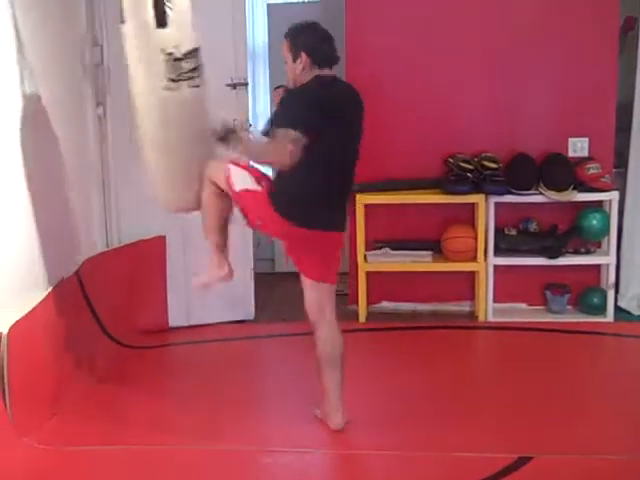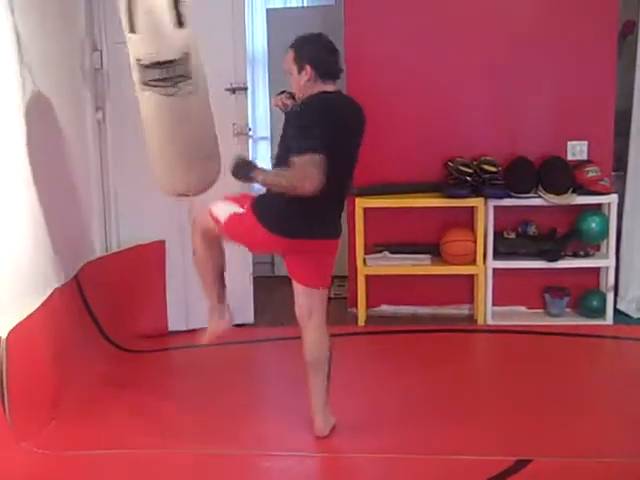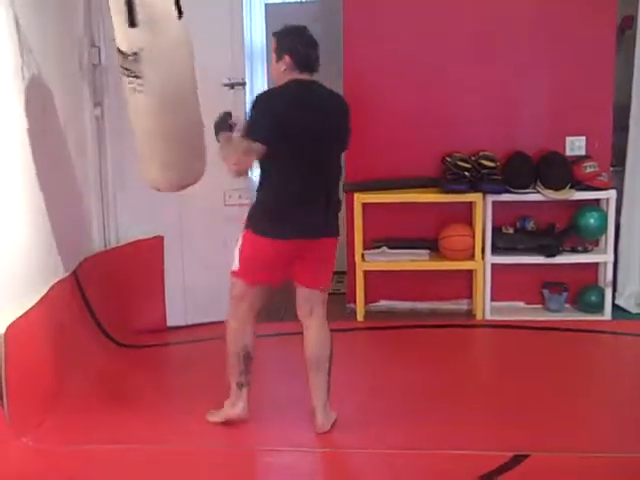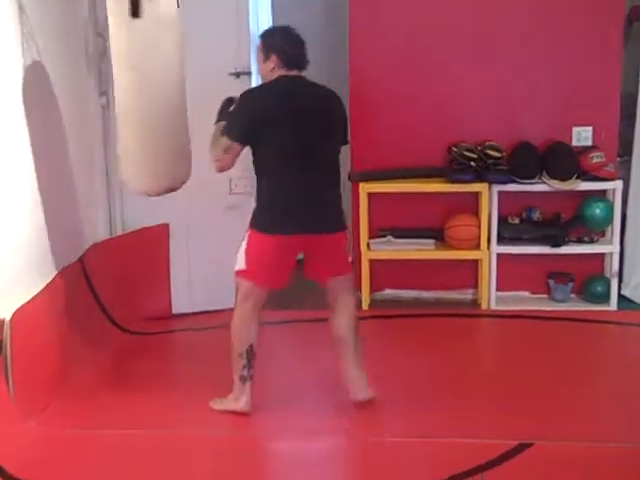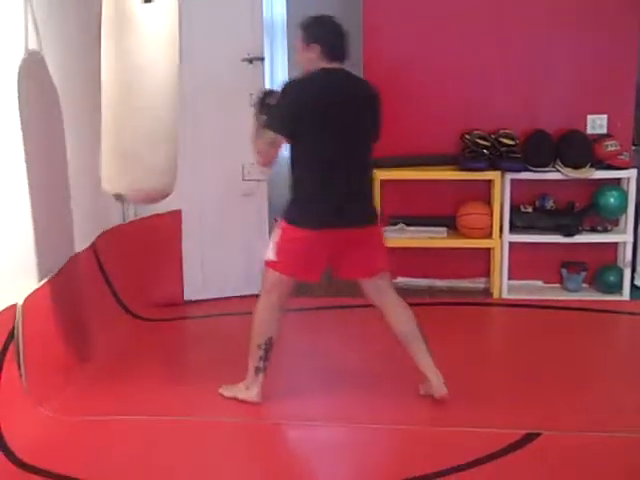
dt=0.2s
person 1, frame 1
left shoulder: (302, 97)
right shoulder: (349, 96)
left elbow: (285, 156)
left wrist: (240, 143)
left hip: (285, 208)
right hip: (329, 222)
left knee: (215, 171)
right knee: (323, 313)
left ankle: (218, 262)
right ankle: (334, 410)
person 1, frame 2
left shoulder: (308, 112)
right shoulder: (353, 113)
left elbow: (307, 180)
left wrist: (255, 174)
left hip: (276, 222)
right hip: (322, 233)
left knee: (204, 223)
right knee: (313, 319)
left ankle: (218, 311)
right ankle: (321, 416)
person 1, frame 3
left shoulder: (271, 102)
right shoulder: (337, 105)
left elbow: (239, 165)
left wrist: (226, 133)
left hip: (272, 227)
right hip: (321, 229)
left knee: (241, 310)
right knee: (314, 316)
left ankle: (237, 399)
right ankle: (322, 411)
person 1, frame 4
left shoulder: (255, 100)
right shoulder: (330, 101)
left elbow: (222, 161)
left wrist: (223, 120)
left hip: (274, 224)
right hip: (326, 222)
left knee: (247, 304)
right knee: (343, 296)
left ankle: (241, 394)
right ankle: (356, 381)
person 1, frame 5
left shoulder: (297, 92)
right shoulder: (368, 94)
left elbow: (264, 155)
left wrist: (263, 115)
left hip: (308, 218)
right hip: (360, 218)
left knee: (272, 295)
right knee: (384, 295)
left ankle: (253, 383)
right ankle: (433, 378)
